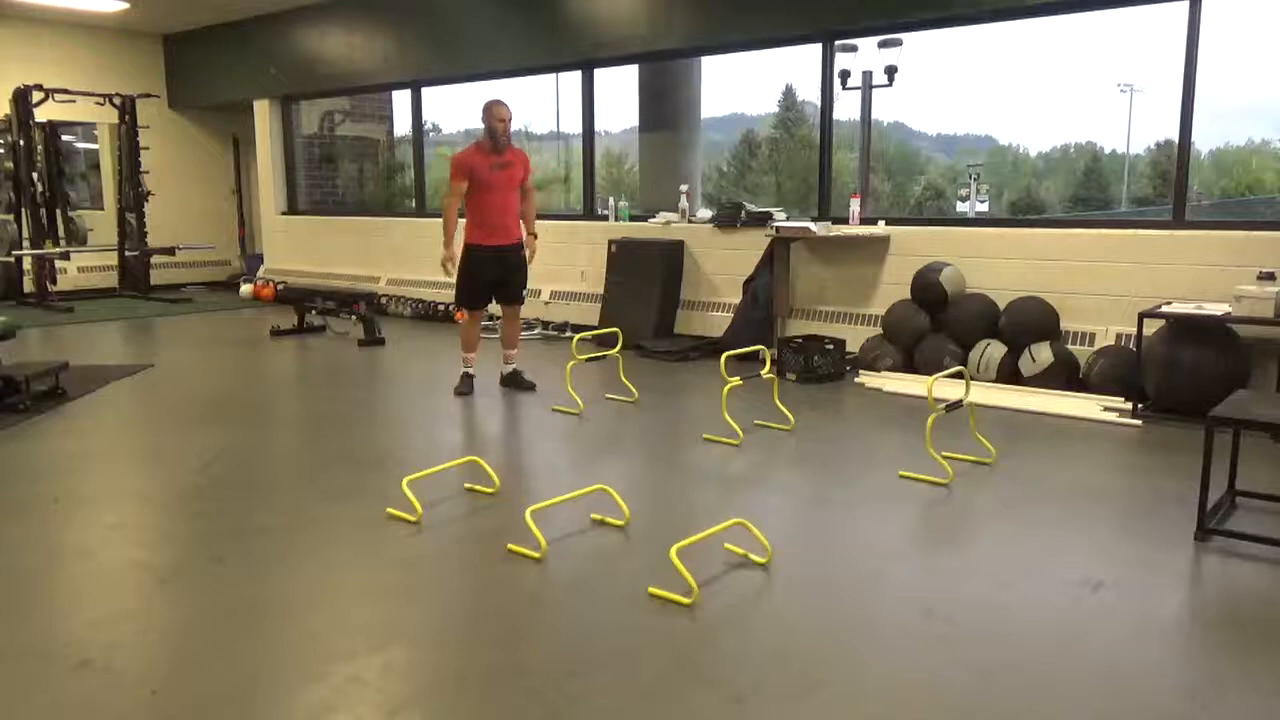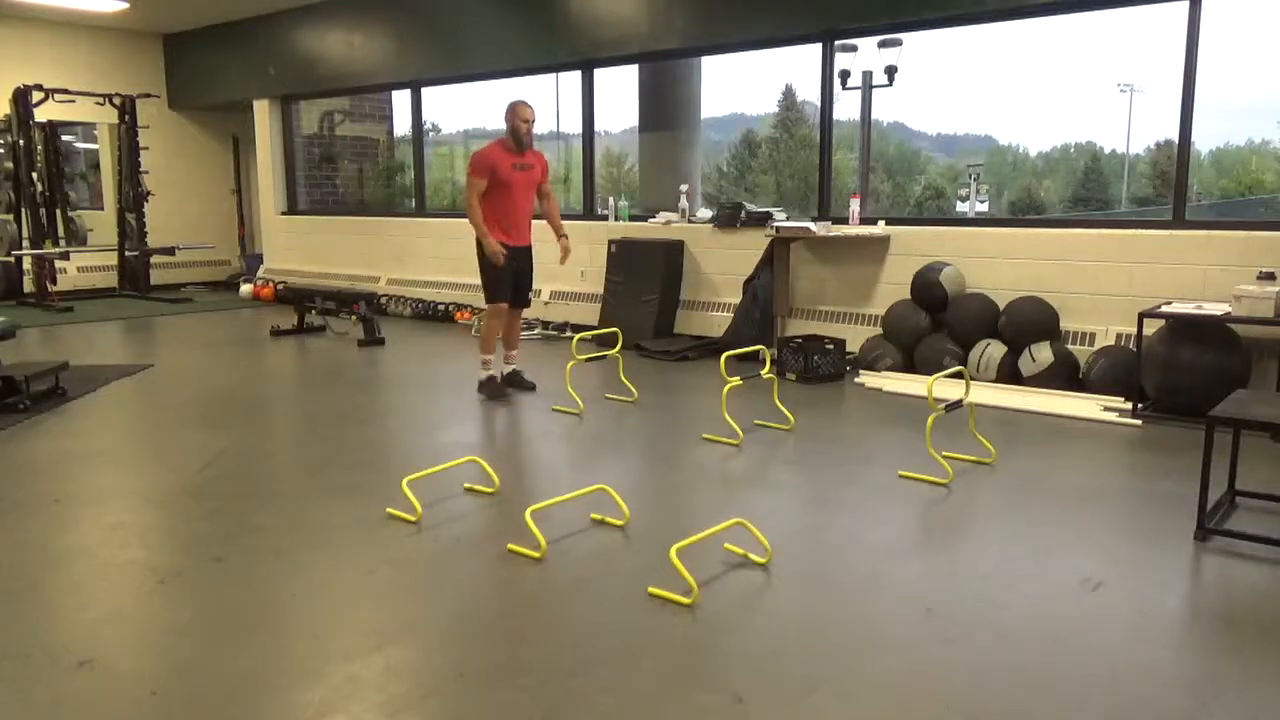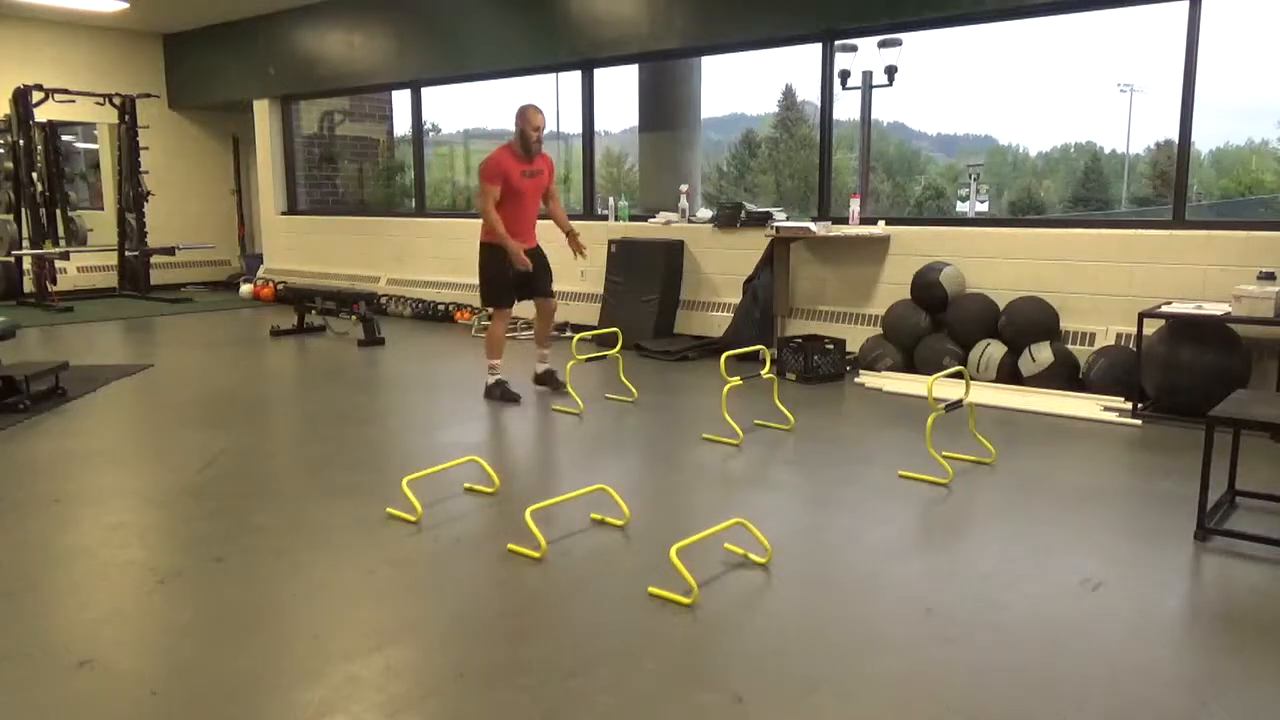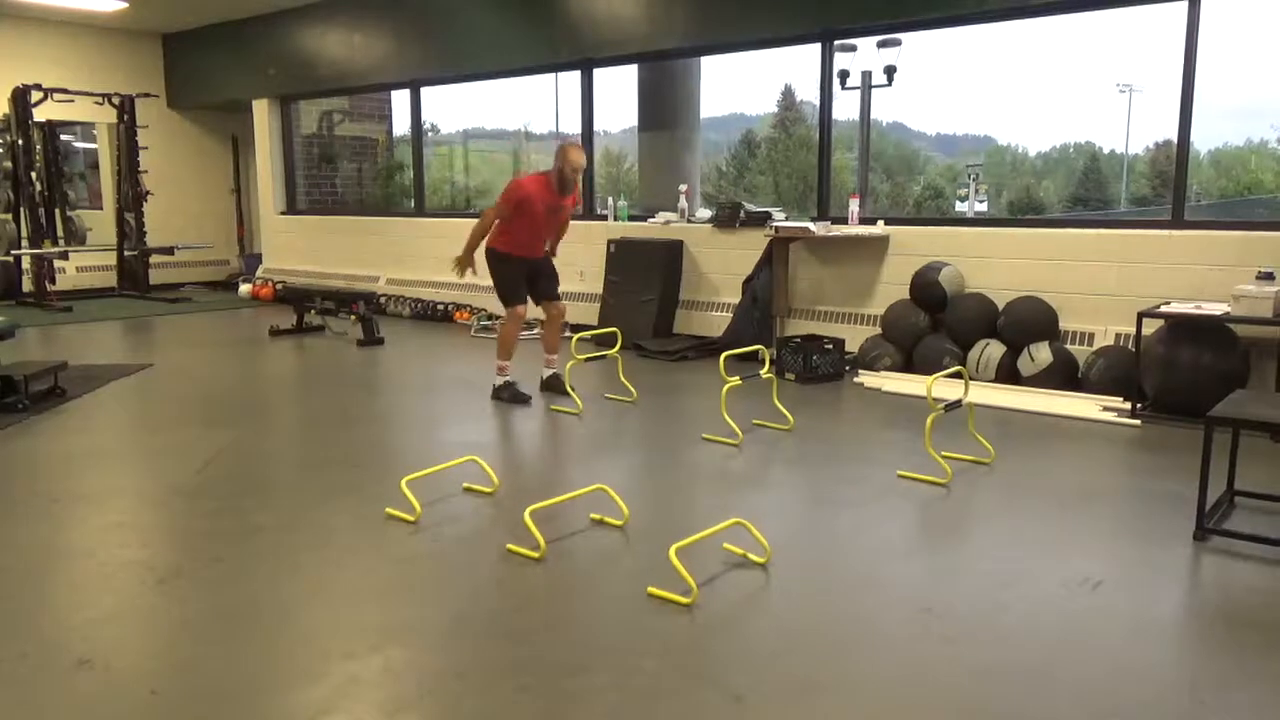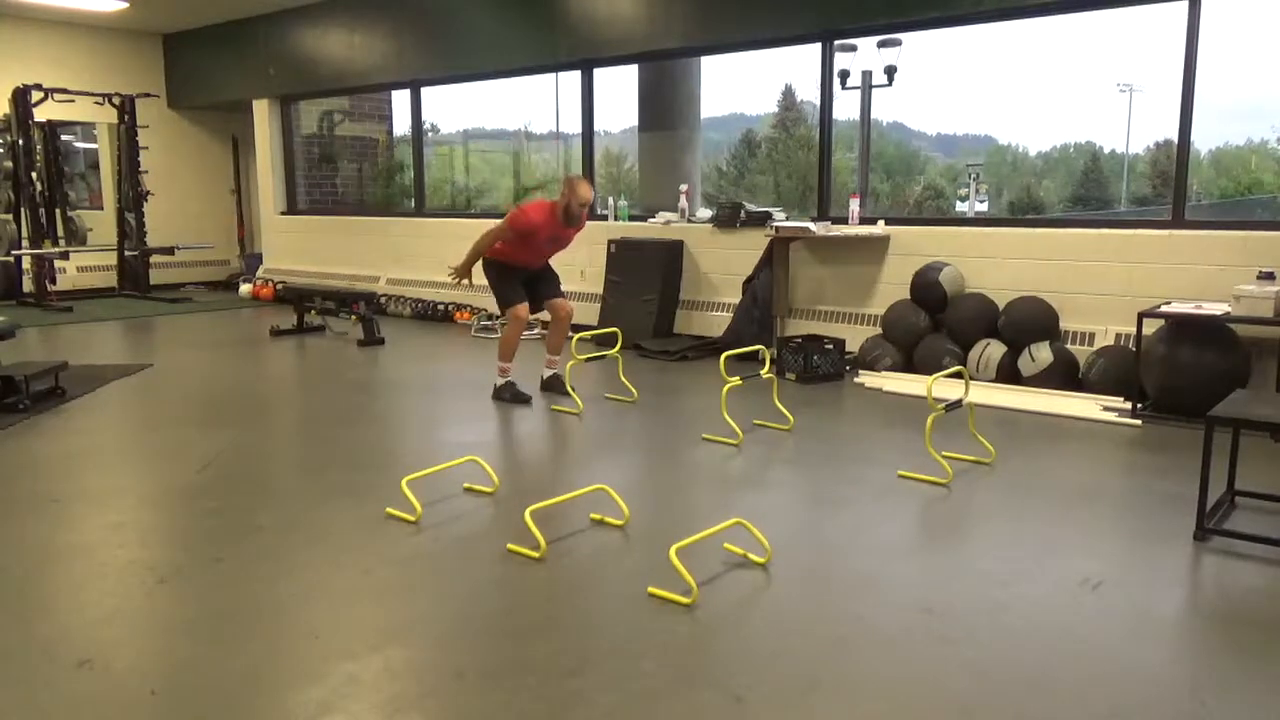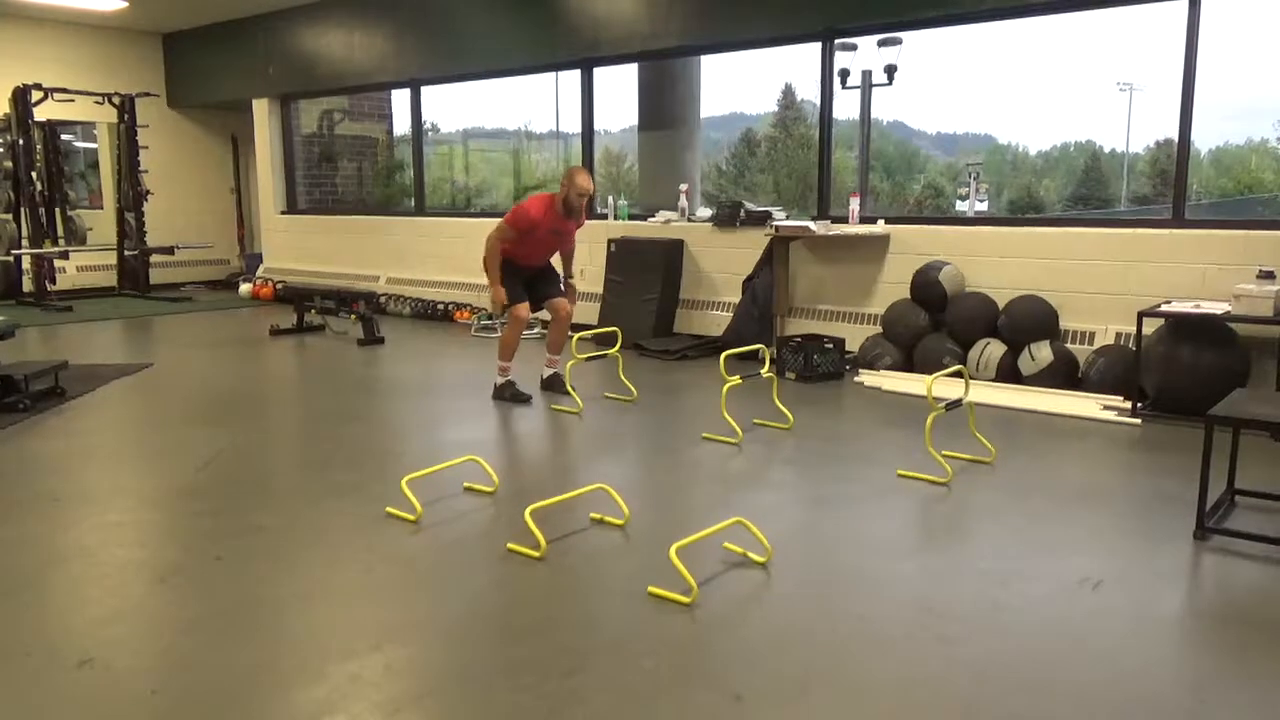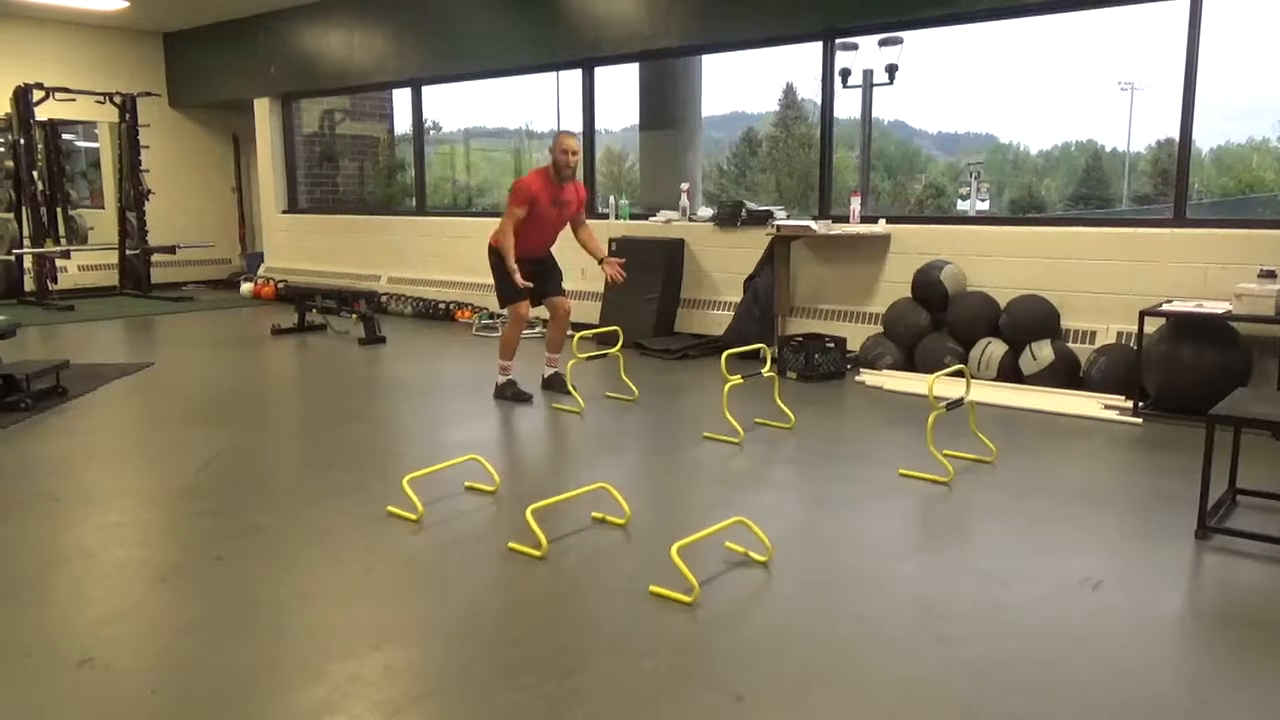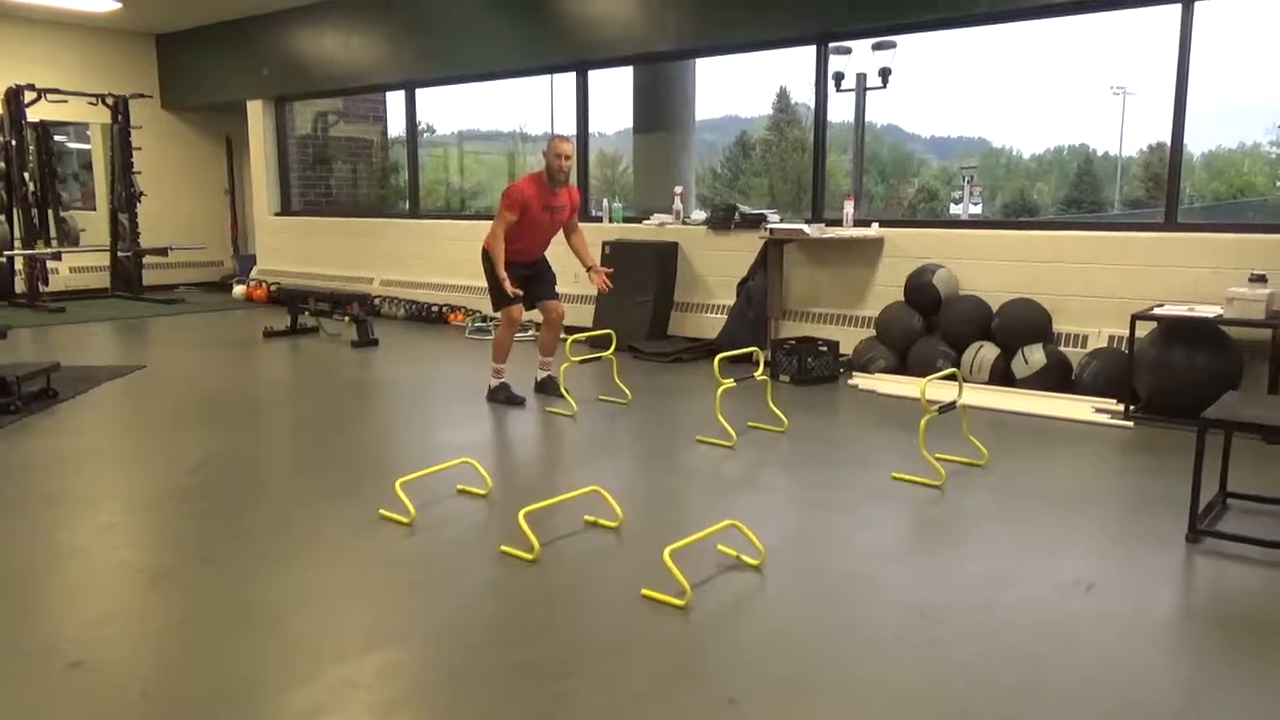
dt=0.4s
person 1, frame 1
left shoulder: (520, 158)
right shoulder: (466, 159)
left elbow: (527, 196)
right elbow: (452, 202)
left wrist: (531, 233)
right wrist: (448, 246)
left hip: (514, 246)
right hip: (479, 248)
left knee: (513, 309)
right knee: (474, 312)
left ankle: (510, 370)
right ankle: (467, 373)
person 1, frame 2
left shoulder: (538, 160)
right shoulder: (486, 157)
left elbow: (546, 199)
right elbow: (472, 200)
left wrist: (561, 234)
right wrist: (485, 239)
left hip: (522, 246)
right hip: (495, 246)
left knee: (516, 310)
right knee: (498, 307)
left ankle: (510, 369)
right ankle: (487, 376)
person 1, frame 3
left shoulder: (545, 162)
right shoulder: (496, 163)
left elbow: (551, 200)
right elbow: (487, 209)
left wrist: (569, 232)
right wrist: (510, 247)
left hip: (531, 247)
right hip: (499, 248)
left knee: (548, 304)
right knee: (501, 313)
left ankle: (543, 369)
right ankle: (493, 381)
person 1, frame 4
left shoulder: (573, 194)
right shoulder: (526, 187)
right elbow: (489, 218)
left wrist: (551, 254)
right wrist: (467, 254)
left hip: (537, 257)
right hip: (505, 254)
left knee: (557, 311)
right knee: (518, 312)
left ankle: (550, 374)
right ankle: (501, 382)
person 1, frame 5
left shoulder: (578, 221)
right shoulder: (531, 216)
right elbow: (491, 237)
right wrist: (466, 266)
left hip: (535, 266)
right hip: (503, 264)
left knee: (564, 311)
right knee: (520, 315)
left ankle: (550, 375)
right ankle: (502, 383)
person 1, frame 6
left shoulder: (578, 215)
right shoulder: (531, 211)
right elbow: (494, 240)
left wrist: (569, 279)
right wrist: (496, 286)
left hip: (538, 265)
right hip: (507, 264)
left knee: (563, 311)
right knee: (520, 315)
left ankle: (550, 374)
right ankle: (502, 383)
person 1, frame 7
left shoulder: (578, 191)
right shoulder: (528, 185)
left elbow: (580, 228)
right elbow: (506, 227)
left wrist: (603, 259)
right wrist: (512, 266)
left hip: (540, 255)
right hip: (508, 253)
left knee: (562, 309)
right knee: (520, 313)
left ankle: (551, 373)
right ankle: (504, 381)
person 1, frame 8
left shoulder: (571, 196)
right shoulder: (521, 190)
left elbow: (573, 232)
right elbow: (497, 232)
left wrist: (591, 267)
right wrist: (501, 273)
left hip: (534, 259)
right hip: (503, 257)
left knee: (555, 313)
right knee: (513, 315)
left ankle: (544, 376)
right ankle: (496, 384)
